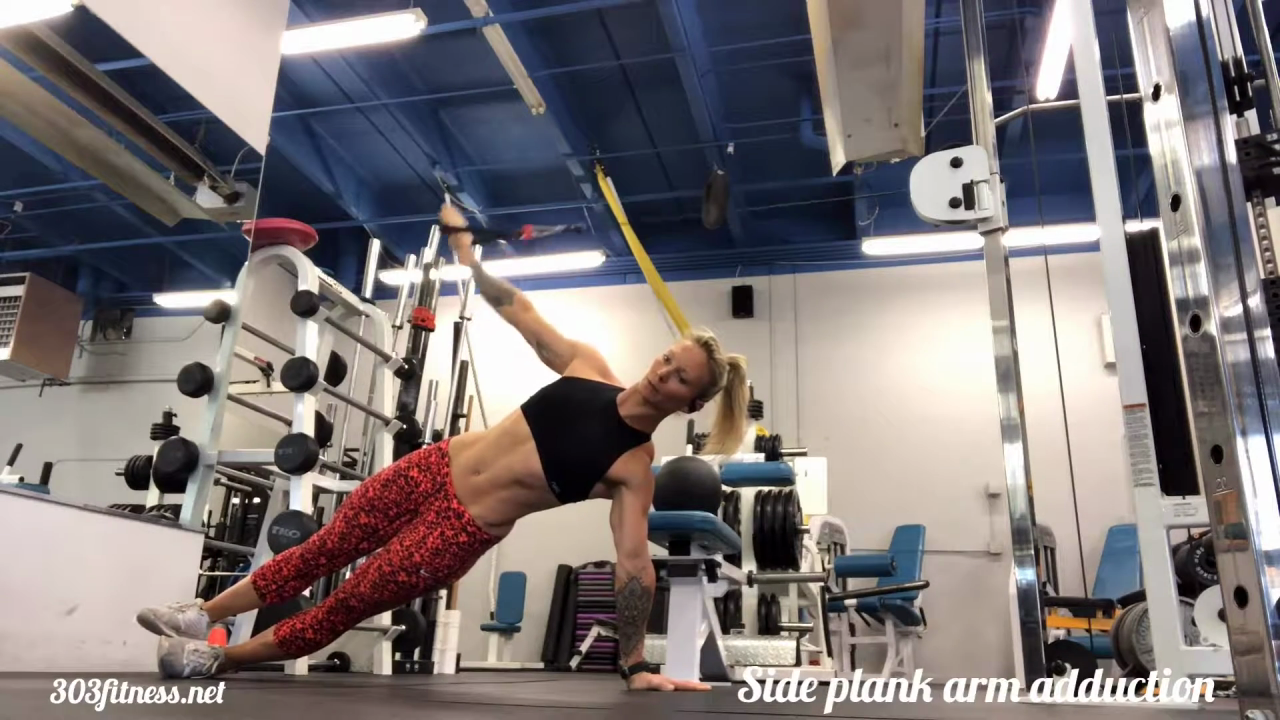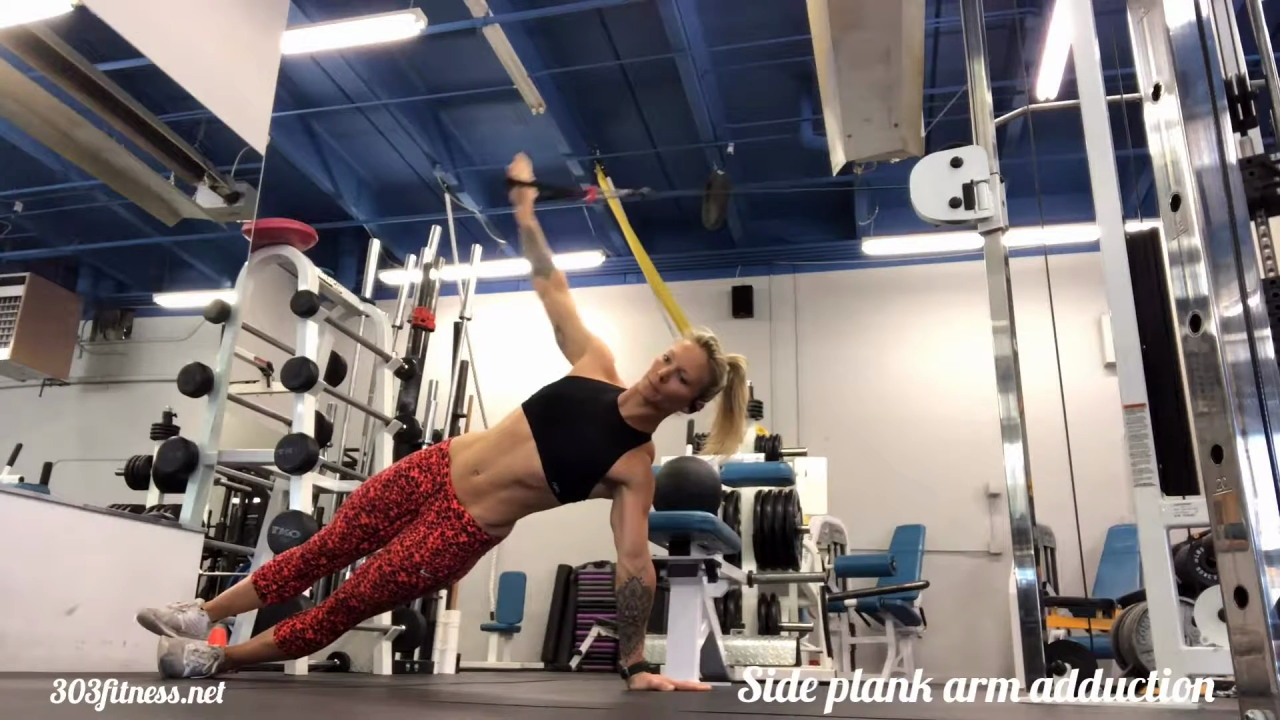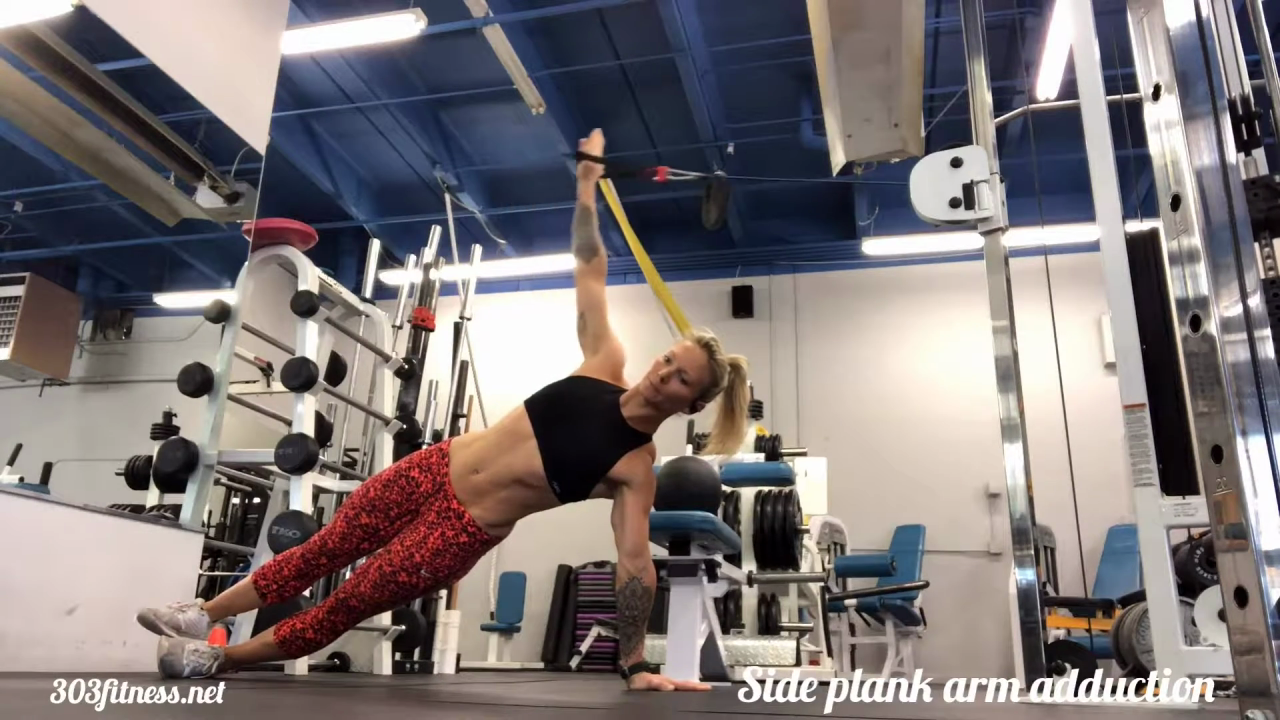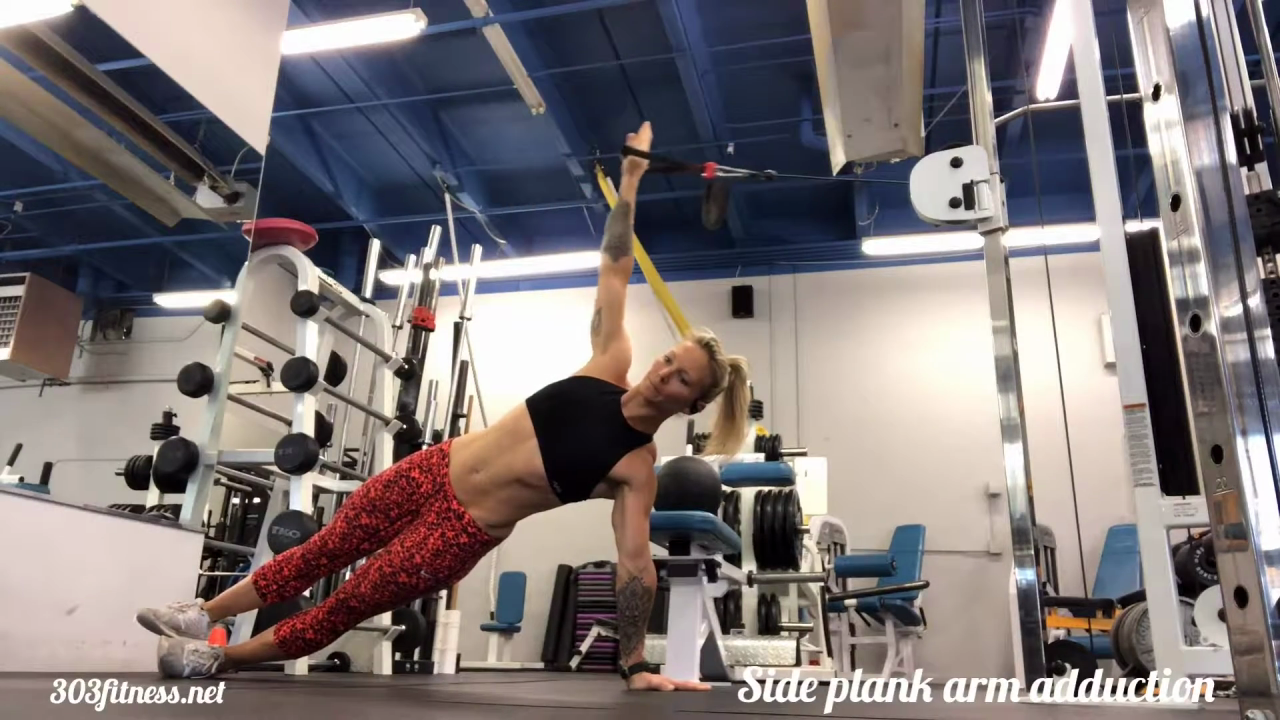
dt=0.3s
person 1, frame 1
left shoulder: (636, 465)
right shoulder: (591, 369)
left elbow: (634, 560)
right elbow: (517, 310)
left wrist: (635, 664)
right wrist: (466, 245)
left hip: (465, 530)
right hip: (438, 468)
left knee: (346, 607)
right knee: (322, 549)
left ankle: (218, 660)
right ankle: (201, 613)
person 1, frame 2
left shoulder: (635, 466)
right shoulder: (595, 368)
left elbow: (635, 561)
right elbow: (550, 284)
left wrist: (636, 664)
right wrist: (523, 199)
left hip: (464, 532)
right hip: (438, 470)
left knee: (344, 608)
right knee: (324, 551)
left ankle: (218, 659)
right ankle: (202, 613)
person 1, frame 3
left shoulder: (636, 467)
right shoulder: (604, 367)
left elbow: (635, 558)
right elbow: (590, 271)
left wrist: (635, 662)
right wrist: (587, 179)
left hip: (464, 531)
right hip: (437, 468)
left knee: (344, 608)
right knee: (324, 550)
left ankle: (217, 660)
right ankle: (202, 613)
person 1, frame 4
left shoulder: (637, 467)
right shoulder: (609, 369)
left elbow: (636, 559)
right elbow: (614, 270)
left wrist: (635, 663)
right wrist: (630, 176)
left hip: (464, 532)
right hip: (438, 470)
left knee: (344, 608)
right knee: (325, 550)
left ankle: (218, 660)
right ankle: (202, 614)
